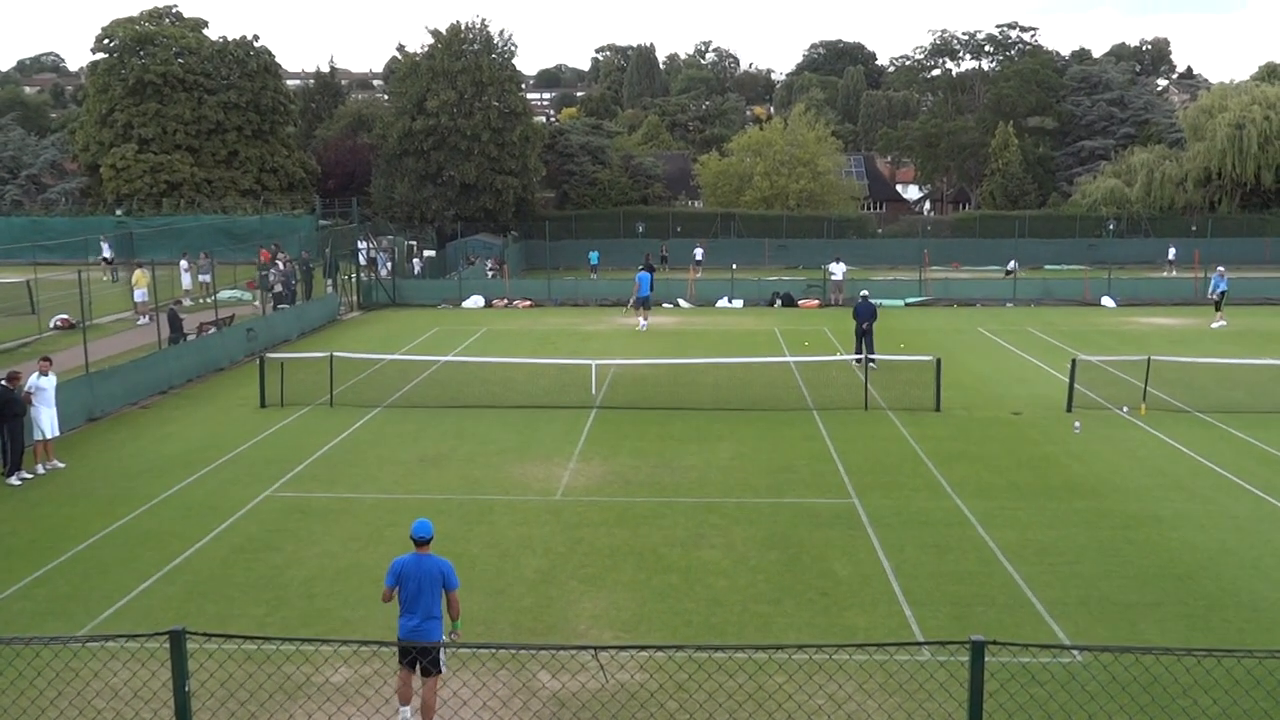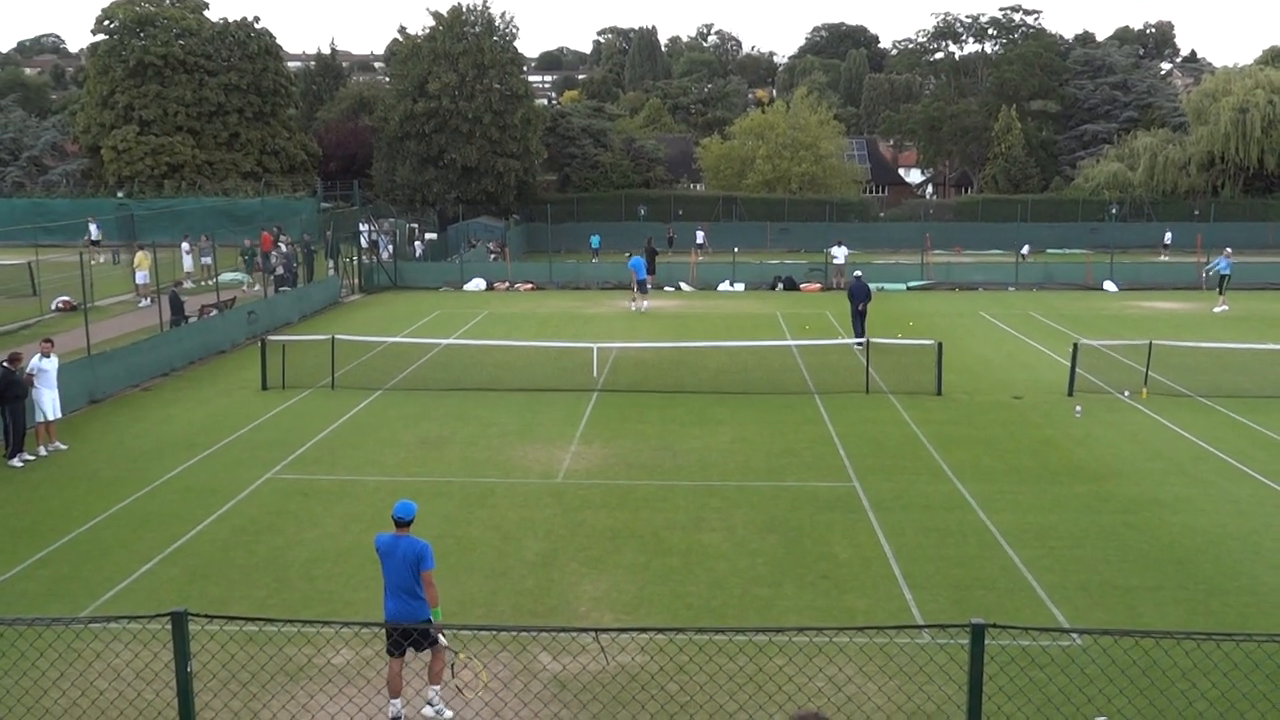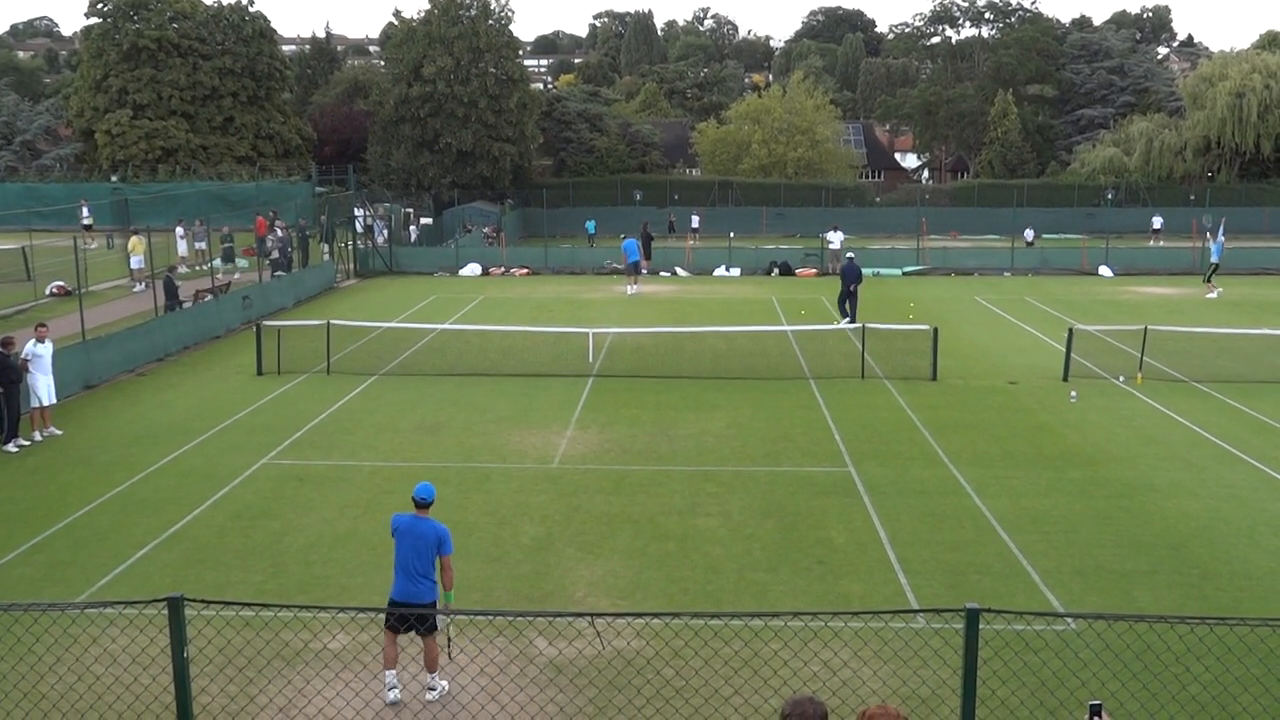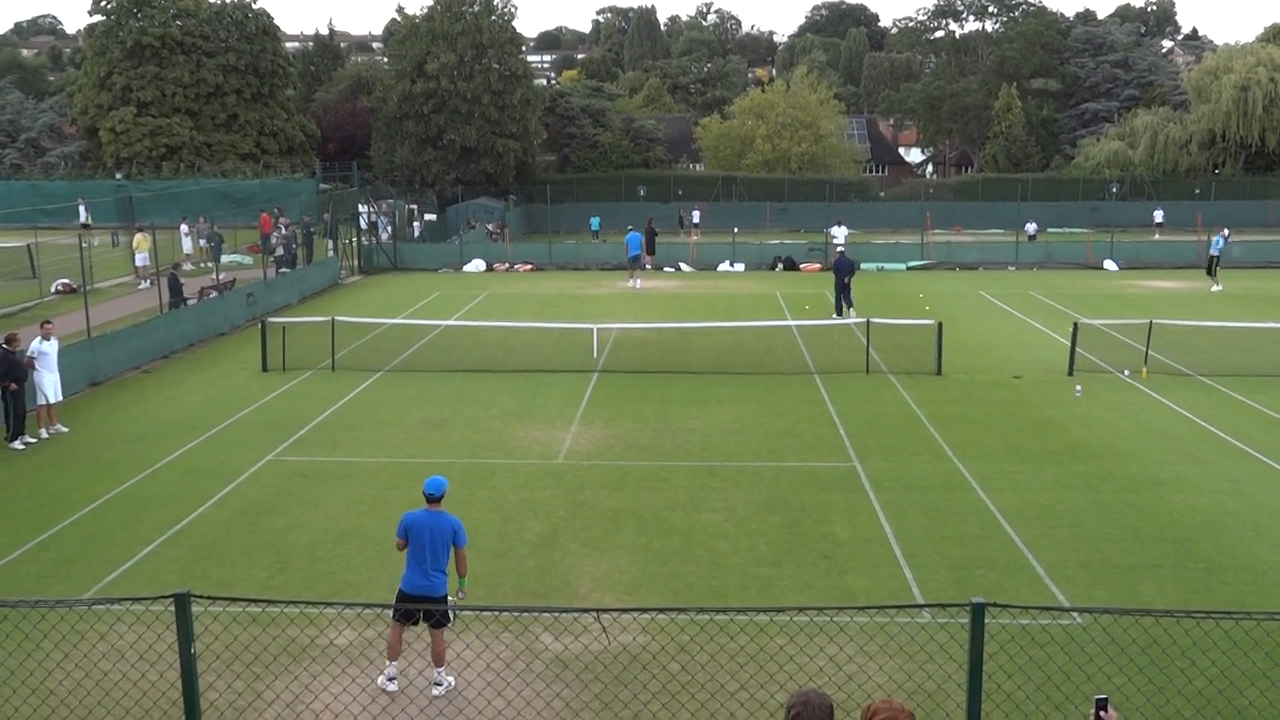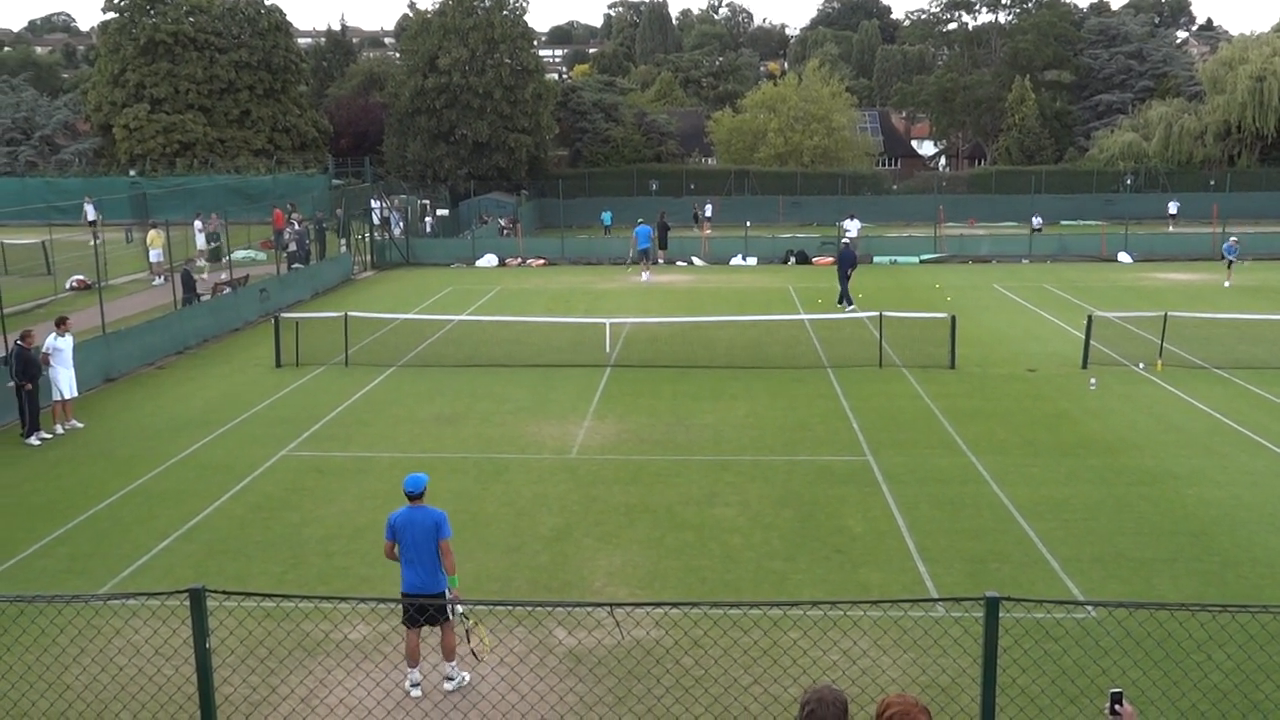
dt=0.5s
person 1, frame 1
left shoulder: (398, 564)
right shoulder: (444, 566)
left elbow: (386, 597)
right elbow: (453, 601)
left wrist: (393, 594)
right wrist: (456, 626)
left hip: (406, 632)
right hip: (432, 634)
left knee: (404, 674)
right knee: (429, 684)
person 1, frame 2
left shoulder: (380, 542)
right shoulder: (421, 547)
right elbow: (428, 584)
right wrist: (436, 617)
left hip: (393, 616)
right hip: (419, 614)
left knee: (395, 663)
right knee: (439, 651)
person 1, frame 3
left shoulder: (398, 521)
right shoulder: (440, 530)
right elbow: (446, 568)
right wrist: (448, 598)
left hip: (399, 595)
right hip: (426, 596)
left knee: (390, 637)
right knee: (429, 641)
left ankle: (391, 685)
right ankle: (433, 686)
person 1, frame 4
left shoulder: (409, 519)
right shoulder: (454, 523)
left elbow: (400, 546)
right elbow: (461, 558)
right wrist: (462, 584)
left hip: (410, 587)
right hip: (437, 590)
left knee: (396, 628)
right knee: (437, 635)
left ankle: (389, 676)
right ankle: (439, 682)
person 1, frame 5
left shoulder: (394, 518)
right shoulder: (438, 516)
left elbow: (388, 552)
right elbow: (446, 552)
right wrist: (453, 584)
left hip: (410, 587)
right hip: (436, 586)
left knee: (412, 633)
right knee: (447, 629)
left ankle: (414, 681)
right ankle: (452, 676)
